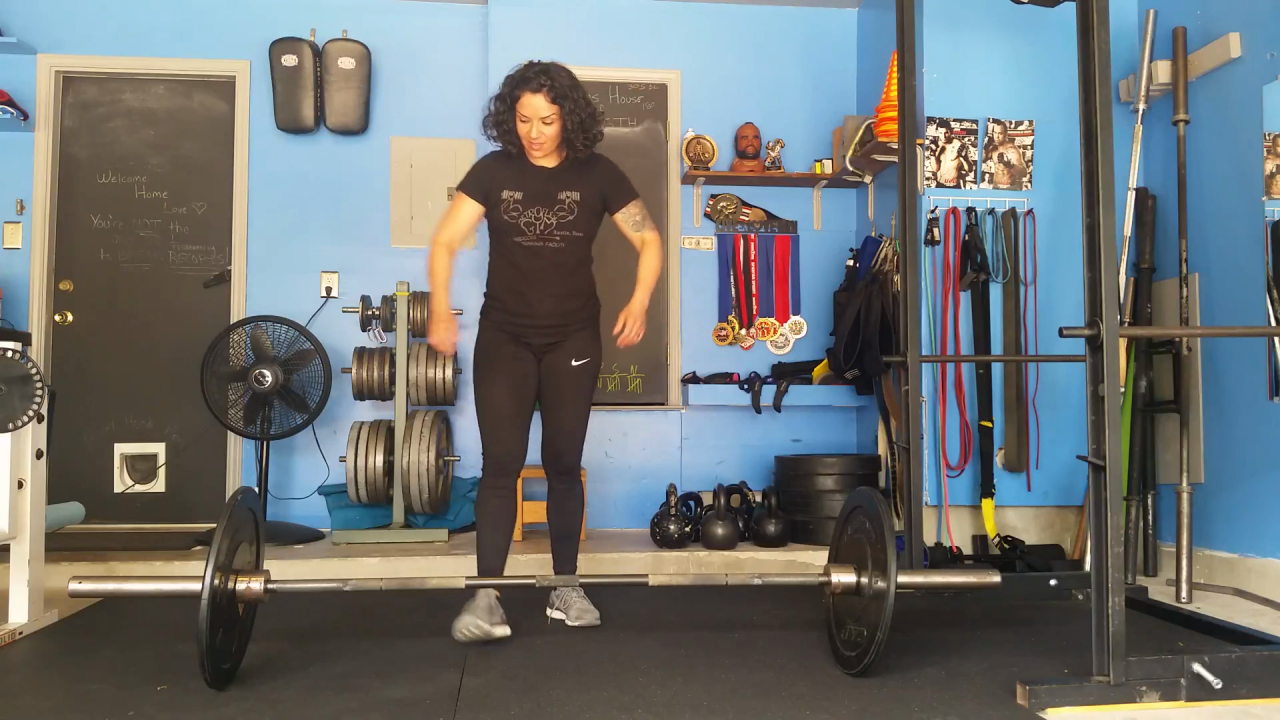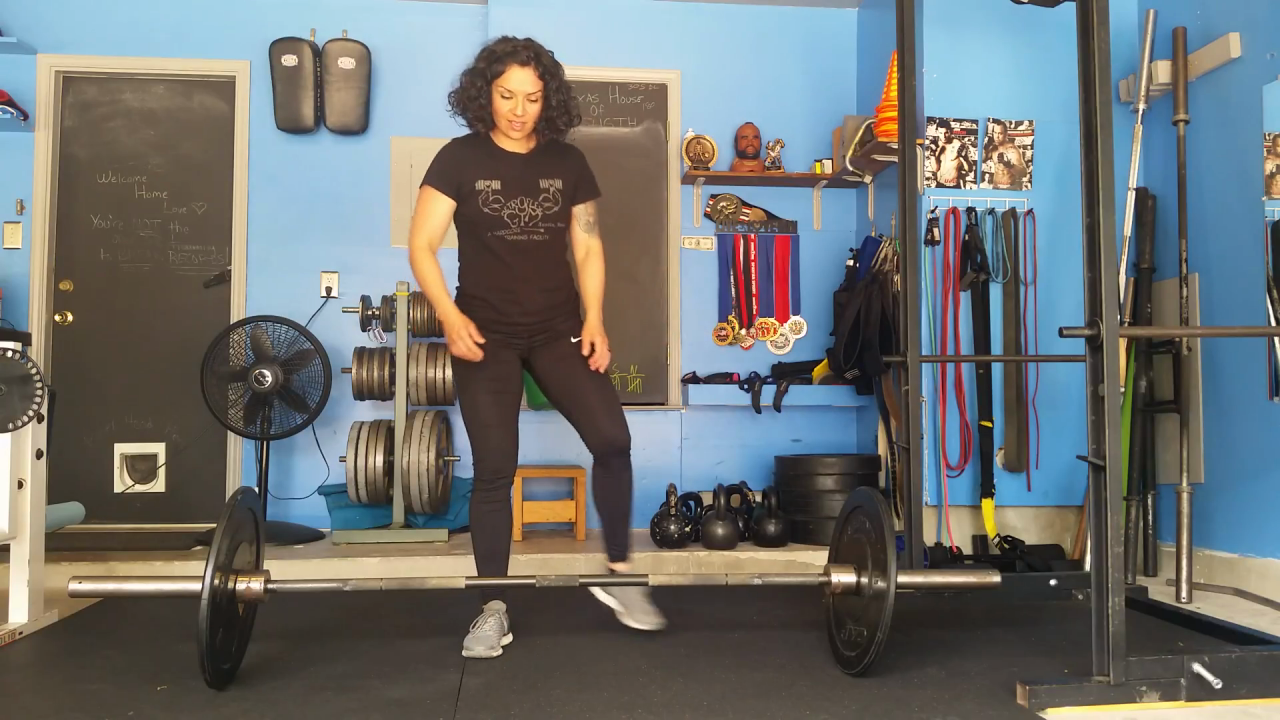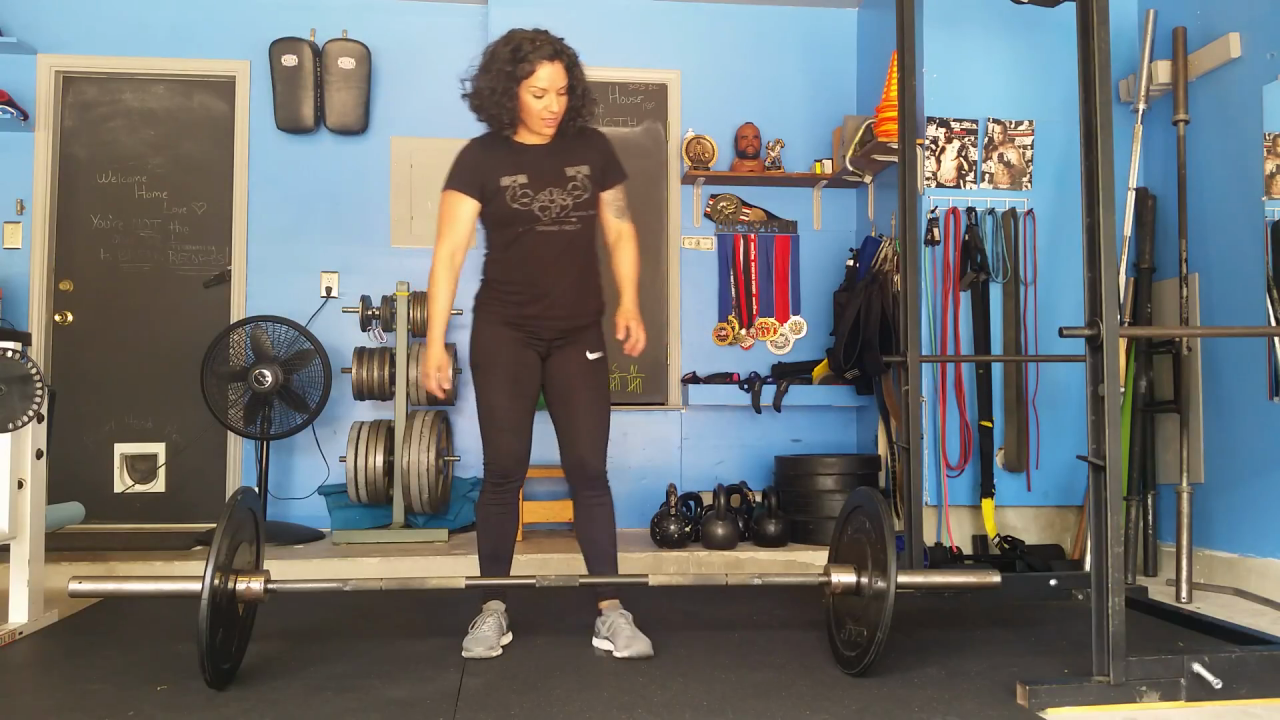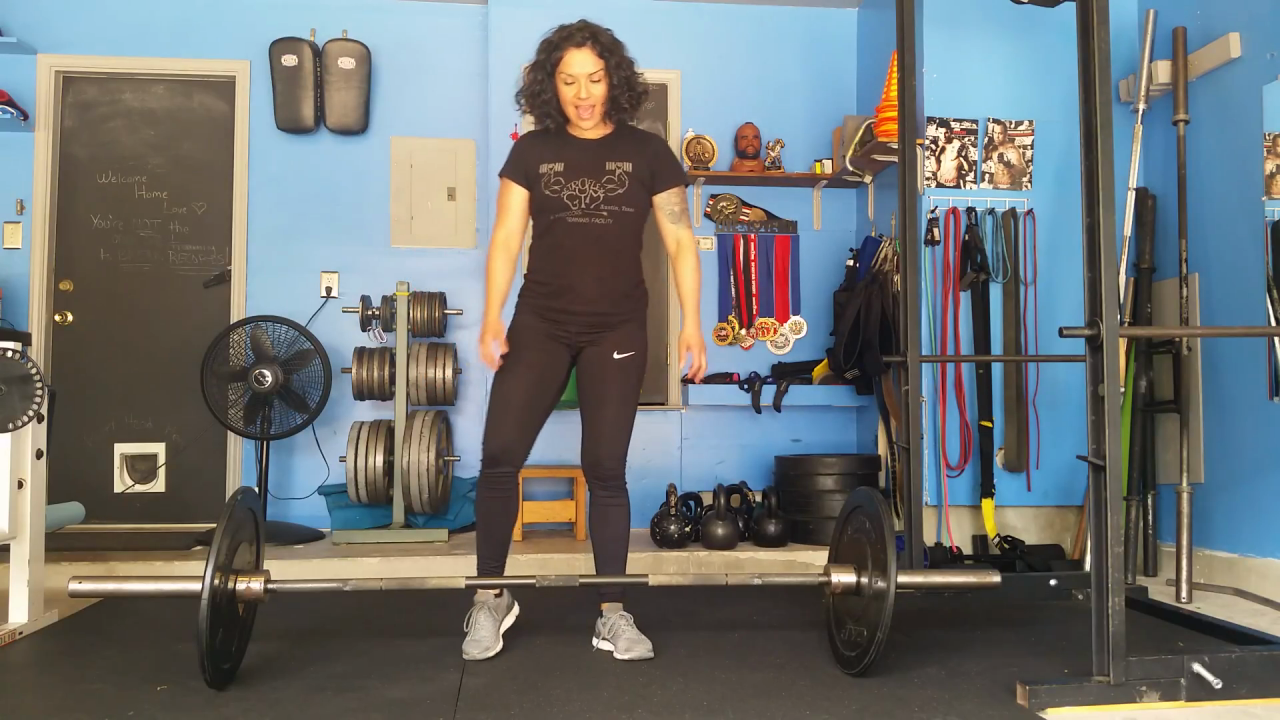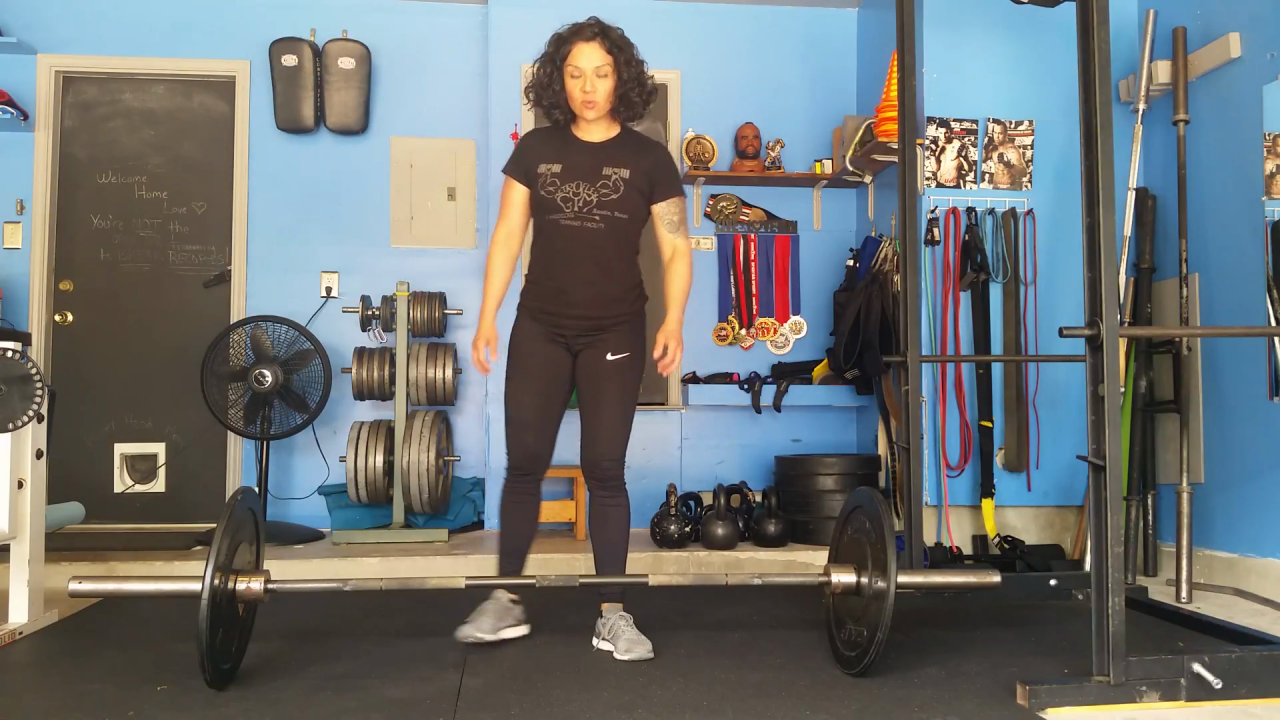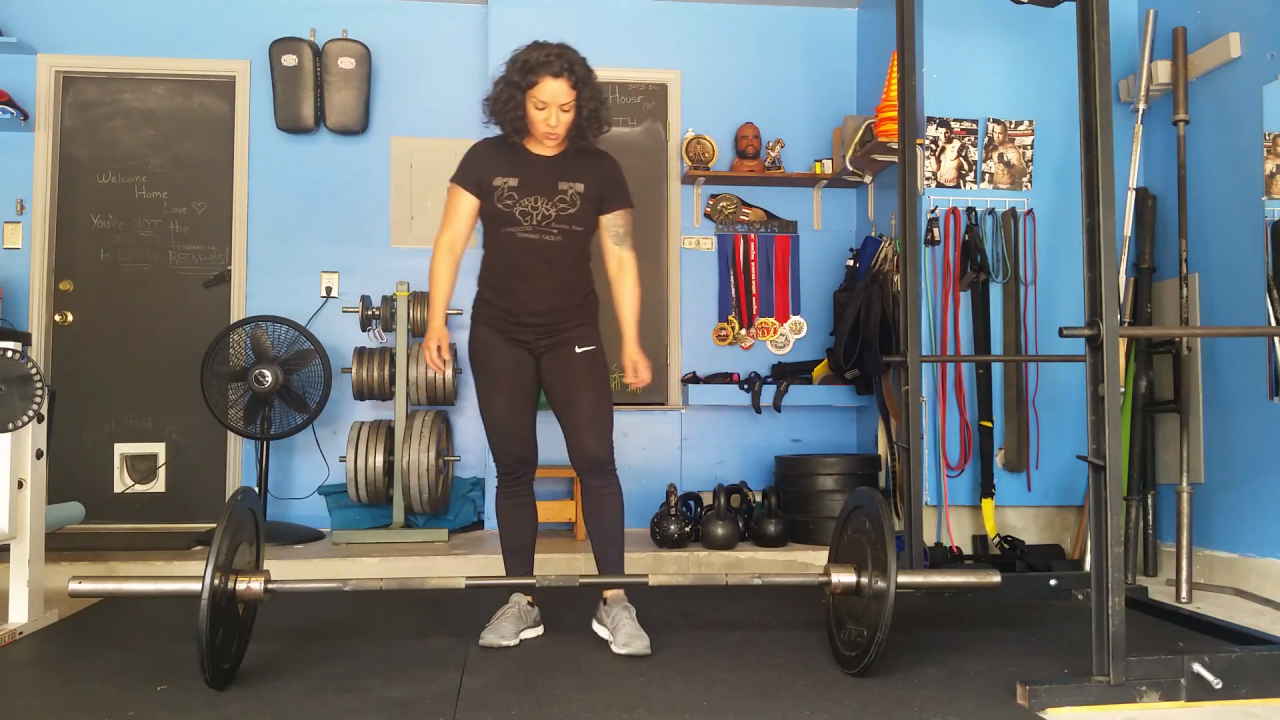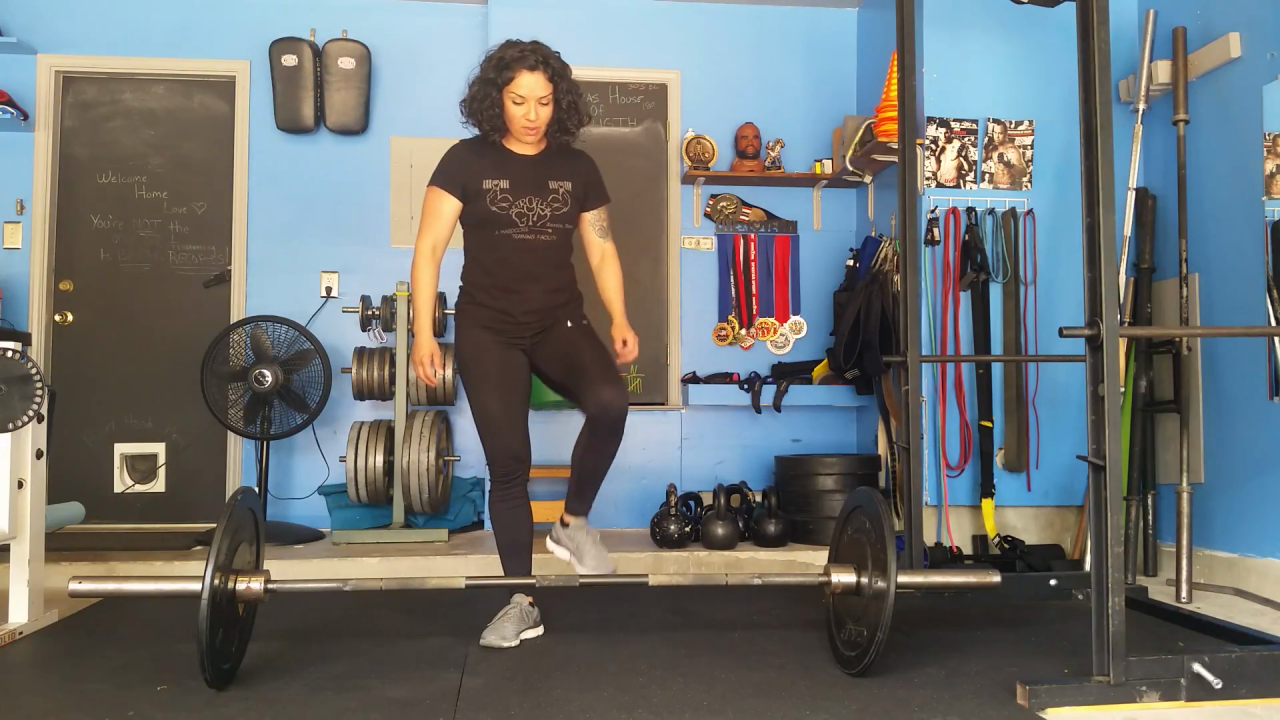
dt=0.4s
person 1, frame 1
left shoulder: (597, 174)
right shoulder: (491, 172)
left elbow: (649, 240)
right elbow: (445, 241)
left wrist: (638, 303)
right wrist: (440, 308)
left hip: (573, 336)
right hip: (503, 333)
left knee: (562, 463)
right knee: (500, 462)
left ankle: (565, 586)
right ankle: (486, 596)
person 1, frame 2
left shoulder: (568, 162)
right shoulder: (459, 159)
left elbow: (588, 247)
right elbow: (421, 245)
left wrist: (595, 320)
right wrist: (450, 315)
left hip: (557, 328)
right hip: (485, 333)
left knee: (612, 441)
right knee: (494, 470)
left ankle: (618, 572)
right ankle: (493, 608)
person 1, frame 3
left shoulder: (592, 148)
right shoulder: (481, 158)
left elbow: (620, 231)
right elbow: (447, 252)
left wrist: (628, 303)
right wrist: (435, 338)
left hip: (576, 331)
right hip: (505, 331)
left knee: (587, 468)
right knee: (505, 469)
left ankle: (609, 611)
right ankle: (493, 608)
person 1, frame 4
left shoulder: (647, 151)
right shoulder: (532, 151)
left elbow: (680, 241)
right elbow: (506, 238)
left wrist: (692, 323)
right wrist: (491, 317)
left hip: (617, 330)
right hip: (540, 324)
left knee: (605, 470)
right knee: (500, 455)
left ankle: (612, 612)
right ankle: (491, 595)
person 1, frame 5
left shoulder: (648, 157)
right shoulder: (535, 149)
left elbow: (676, 250)
right elbow: (508, 235)
left wrist: (672, 322)
right wrist: (487, 317)
left hip: (615, 331)
right hip: (539, 327)
left knee: (604, 470)
right knee: (526, 464)
left ankle: (612, 613)
right ankle: (506, 599)
person 1, frame 6
left shoulder: (599, 169)
right shoulder: (486, 159)
left elbow: (620, 259)
right elbow: (451, 242)
left wrist: (631, 341)
right wrist: (436, 320)
left hip: (572, 333)
right hip: (499, 335)
left knee: (595, 459)
right knee: (514, 466)
left ankle: (613, 602)
right ankle: (522, 601)
person 1, frame 7
left shoulder: (577, 167)
right shoulder: (466, 161)
left elbow: (601, 250)
right elbow: (429, 248)
left wrist: (619, 318)
right wrist: (423, 331)
left hip: (559, 322)
right hip: (487, 330)
left knee: (610, 401)
right knee: (508, 465)
left ankle: (573, 522)
right ankle: (522, 602)
